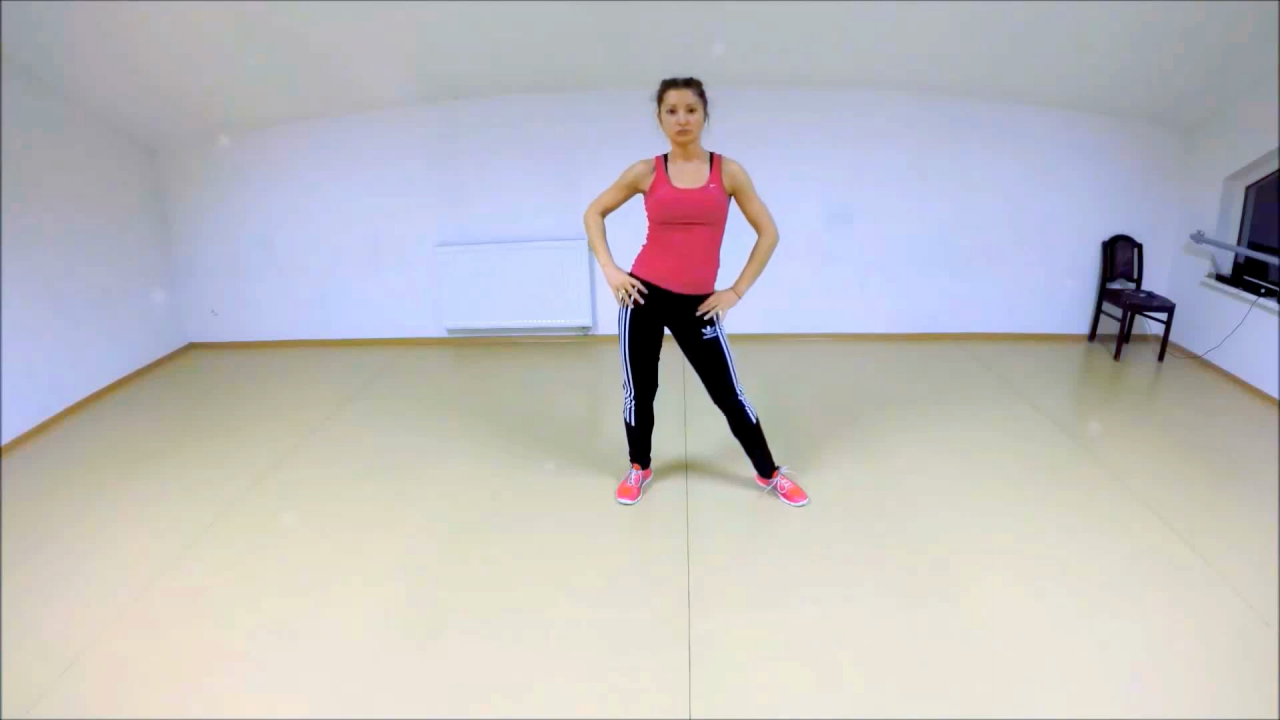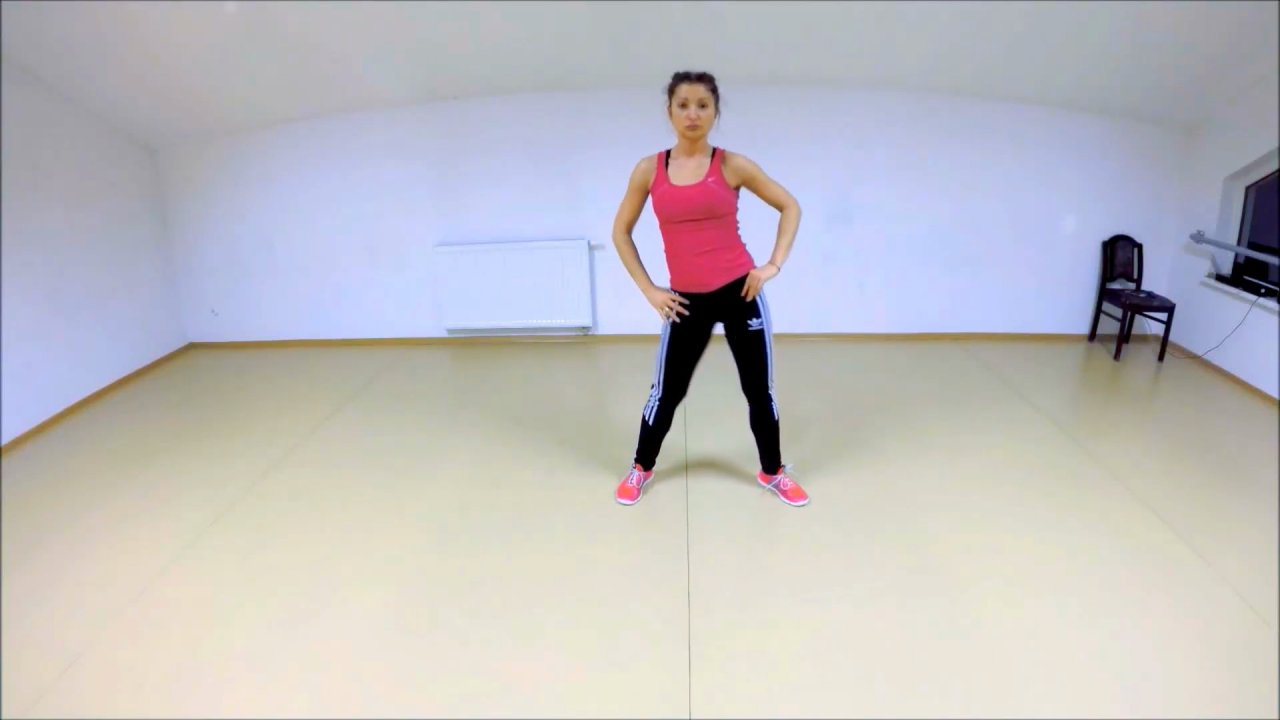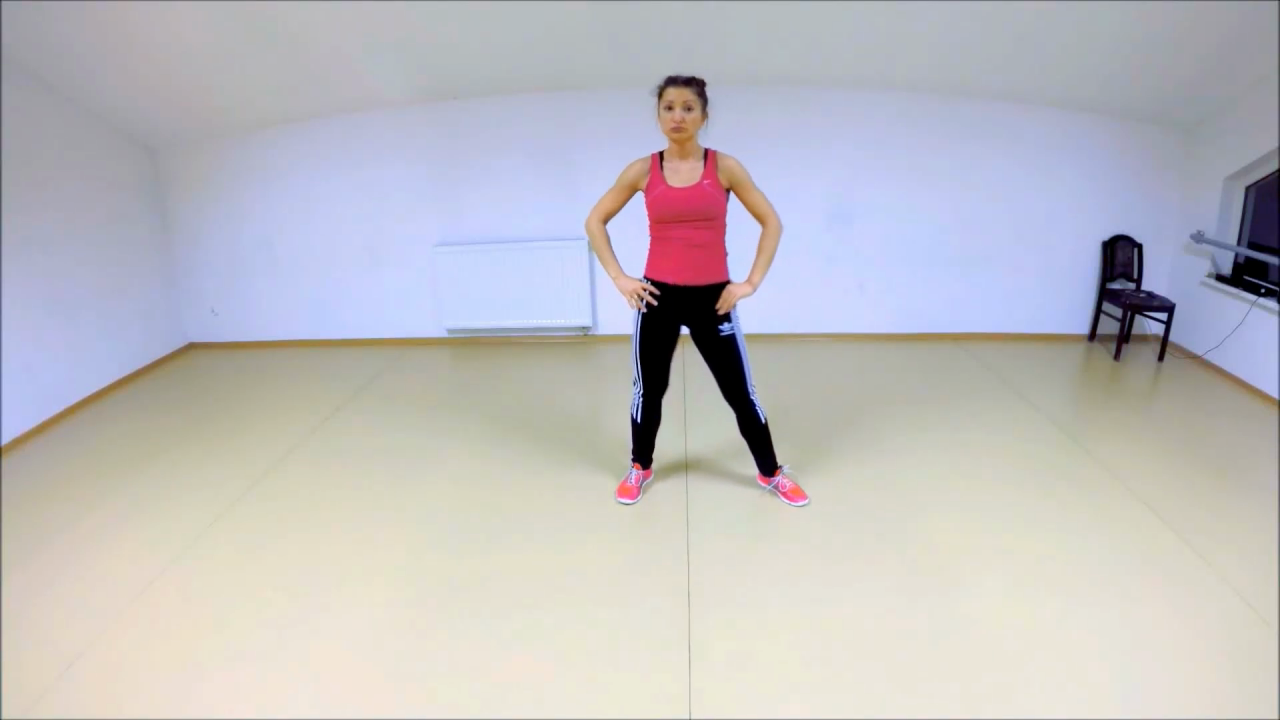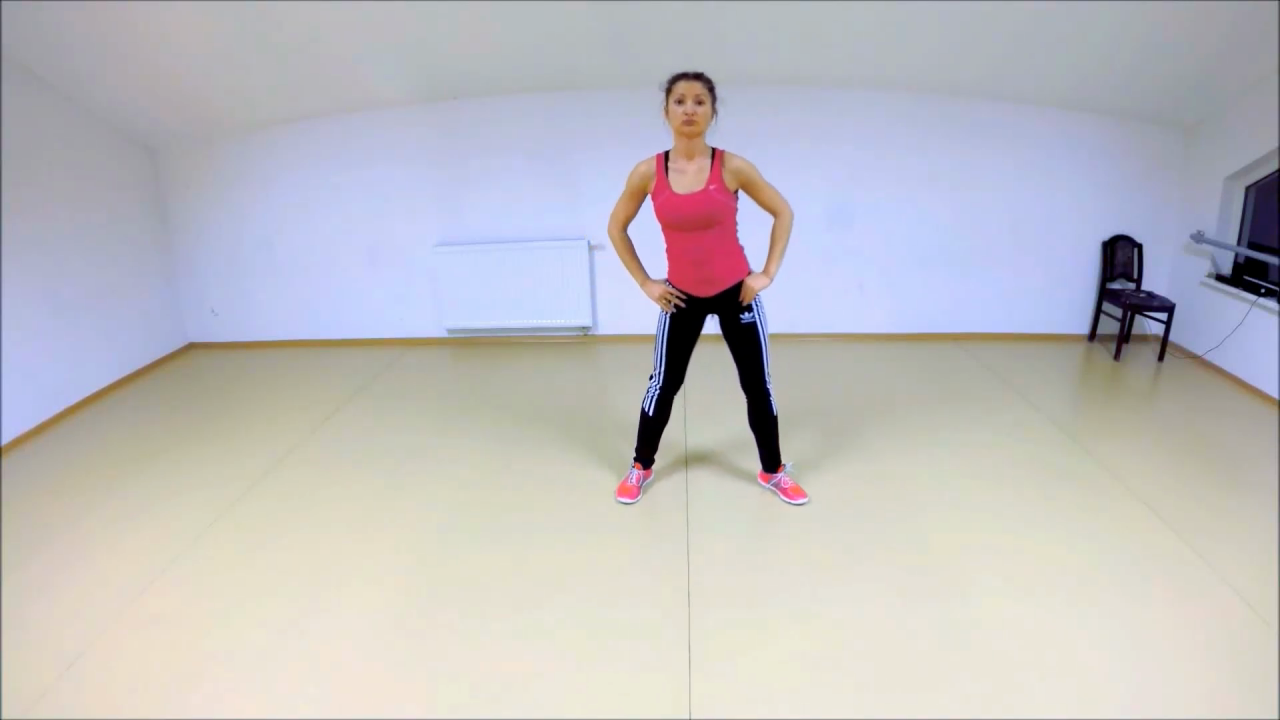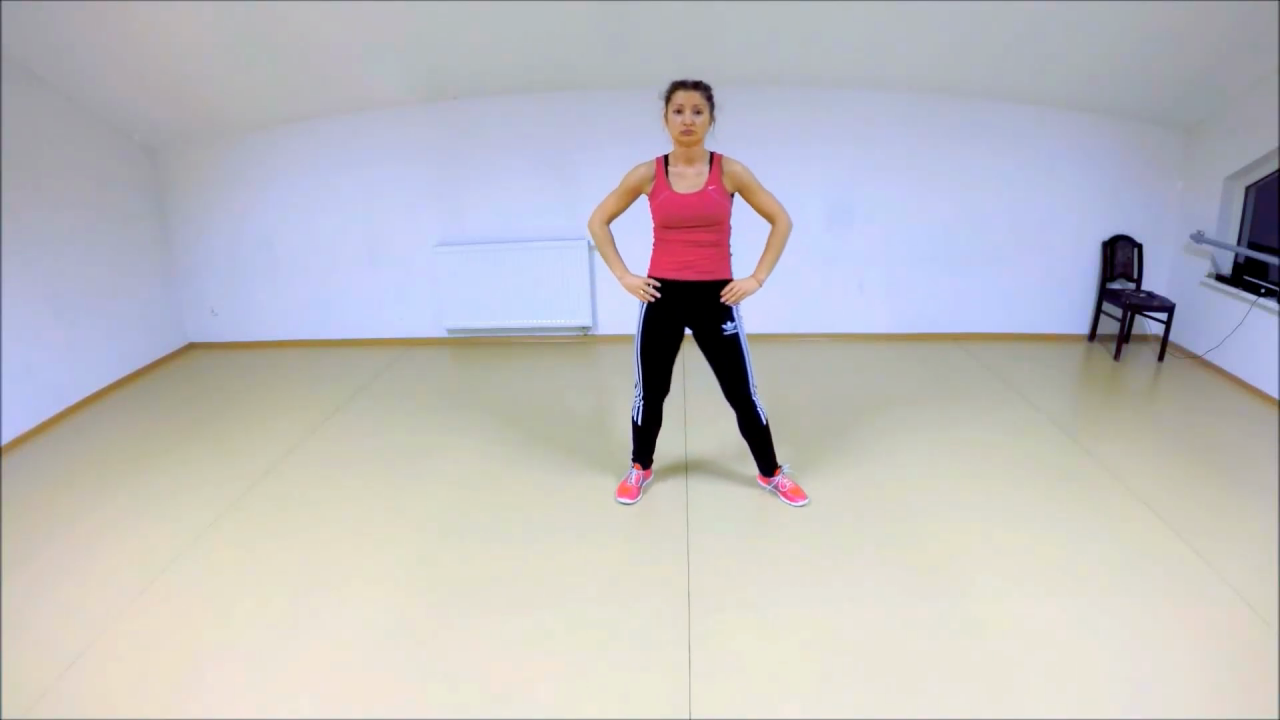
dt=1s
person 1, frame 1
left shoulder: (728, 171)
right shoulder: (645, 172)
left elbow: (768, 232)
right elbow: (594, 212)
left wrist: (737, 291)
right wrist: (609, 268)
left hip: (698, 304)
right hip: (644, 294)
left knee: (728, 395)
right knee: (639, 390)
left ankle: (769, 473)
right ankle: (639, 466)
person 1, frame 2
left shoulder: (732, 165)
right shoulder: (649, 169)
left elbow: (790, 206)
right elbow: (621, 231)
left wrist: (775, 263)
right wrist: (649, 289)
left hip: (740, 292)
right hip: (689, 302)
left knee: (759, 390)
right knee: (667, 392)
left ankle: (772, 472)
right ankle: (642, 467)
person 1, frame 3
left shoulder: (724, 167)
right shoulder: (642, 170)
left elbow: (771, 223)
right elbow: (596, 221)
left wrist: (751, 282)
right wrist: (618, 277)
left hip: (711, 300)
right hip: (658, 296)
left knee: (740, 392)
right knee: (649, 389)
left ankle: (770, 472)
right ankle: (640, 467)
person 1, frame 4
left shoulder: (733, 167)
right shoulder: (648, 172)
left elbow: (782, 212)
right elbow: (616, 228)
left wrist: (768, 272)
right wrist: (646, 283)
left hip: (737, 292)
right hip: (682, 296)
left knee: (757, 385)
right knee: (664, 384)
left ankle: (772, 471)
right ankle: (641, 466)
person 1, frame 5
left shoulder: (730, 171)
right shoulder: (646, 174)
left elbow: (781, 220)
right elbow: (598, 221)
left wrist: (757, 278)
right wrist: (623, 275)
left hip: (716, 298)
right hip: (663, 297)
left knee: (743, 395)
right knee: (650, 393)
left ankle: (770, 473)
right ankle: (640, 467)
